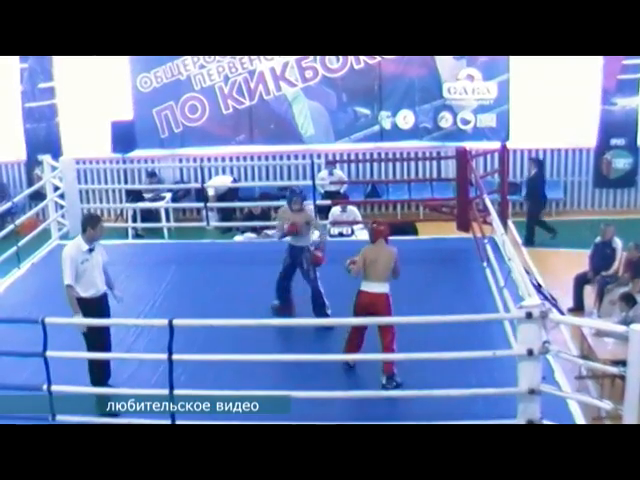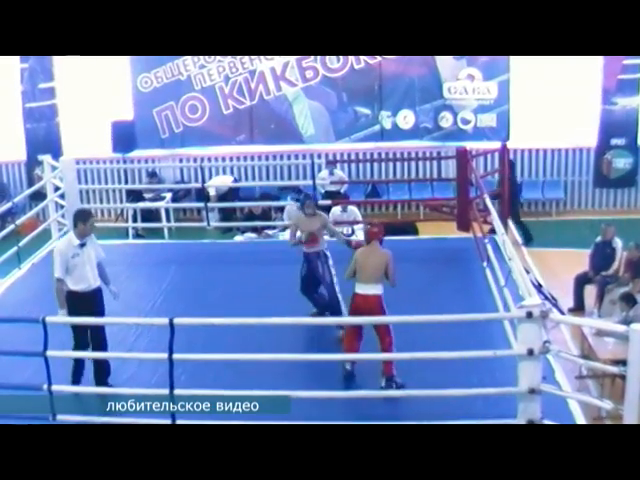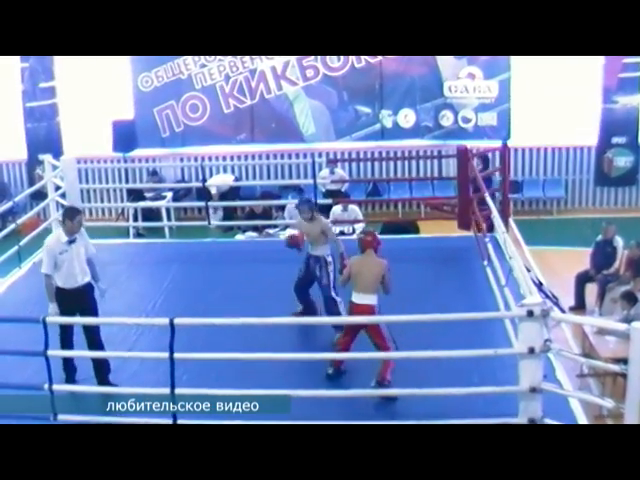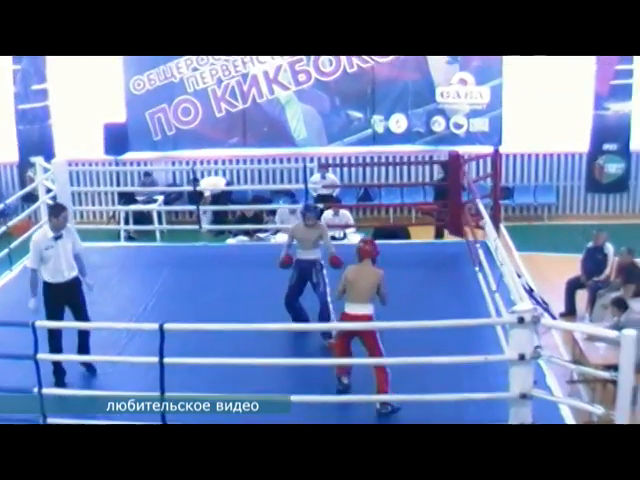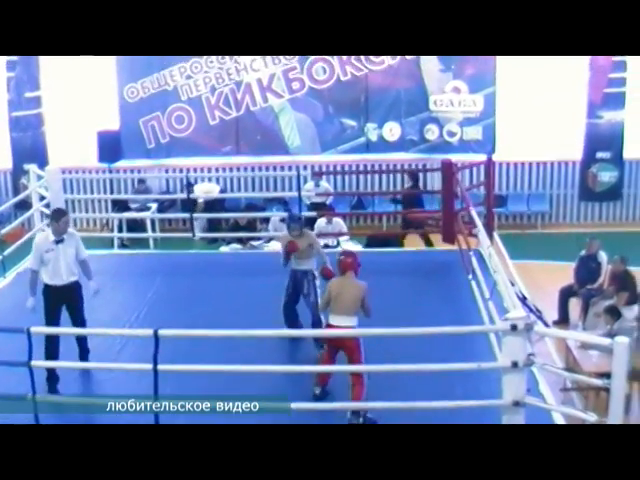
dt=0.3s
person 1, frame 1
left shoulder: (97, 244)
right shoulder: (71, 252)
right elbow: (69, 287)
left wrist: (113, 290)
right wrist: (78, 315)
left hip: (101, 299)
right hip: (85, 304)
left knee: (105, 344)
right knee: (95, 349)
left ankle: (103, 382)
right ankle: (101, 397)
person 1, frame 2
left shoulder: (91, 239)
right shoulder: (62, 247)
right elbow: (59, 280)
left wrist: (109, 285)
right wrist: (62, 309)
left hip: (95, 294)
right hip: (76, 299)
left knee: (99, 340)
right knee: (82, 343)
left ankle: (102, 381)
right ankle: (77, 378)
person 1, frame 3
left shoulder: (82, 235)
right shoulder: (51, 243)
right elbow: (48, 276)
left wrist: (97, 282)
right wrist: (52, 303)
left hip: (85, 289)
right hip: (65, 294)
left knee: (94, 334)
right knee: (66, 336)
left ankle: (103, 378)
right ankle: (70, 373)
person 1, frame 4
left shoulder: (70, 231)
right shoulder: (38, 239)
right elbow: (33, 270)
left wrist: (85, 277)
right wrist: (33, 297)
left hip: (73, 284)
right hip: (52, 289)
left knee: (84, 323)
right knee: (55, 333)
left ankle: (85, 359)
right ankle: (59, 375)
person 1, frame 5
left shoulder: (73, 236)
right shoulder: (40, 241)
left elbow: (82, 260)
right elbow: (34, 270)
left wrist: (91, 280)
right wrist: (32, 296)
left hip: (73, 287)
right hip: (52, 290)
left knee: (80, 325)
right knee: (51, 334)
left ankle: (84, 356)
right ankle: (52, 377)
person 2, frame 1
left shoulder: (366, 250)
right shoulder: (393, 252)
left elbow: (354, 272)
right elbow: (396, 275)
left wrist: (352, 264)
left hip: (364, 296)
right hip: (382, 298)
left knee: (357, 329)
right knee: (387, 336)
left ankle: (349, 359)
right ankle: (389, 377)
person 2, frame 2
left shoulder: (359, 252)
right shoulder: (386, 254)
left elbow: (348, 276)
right elbow: (392, 282)
left hip: (358, 298)
right hip: (375, 300)
left knee: (353, 333)
right knee: (386, 339)
left ankle: (349, 366)
right ankle: (388, 380)
person 2, frame 3
left shoulder: (354, 261)
right shoulder: (383, 263)
left elbow: (342, 282)
right elbow: (387, 290)
left hip: (354, 308)
right hip: (370, 310)
left knee: (347, 337)
right knee: (386, 349)
left ankle: (333, 369)
right ankle: (382, 384)
person 2, frame 4
left shoulder: (349, 270)
right shoulder: (379, 273)
left elbow: (339, 295)
right elbow: (384, 301)
left hip: (347, 318)
right hip: (365, 321)
left knee: (340, 347)
left ankle: (343, 380)
right ankle: (384, 403)
person 2, frame 5
left shoulder: (332, 283)
right shoulder: (362, 286)
left elbow: (323, 306)
right elbow: (368, 313)
left hip: (331, 330)
left knee: (328, 359)
right knee: (358, 375)
left ankle: (319, 389)
right ankle: (356, 414)
person 3, frame 1
left shoulder: (307, 214)
right shoulder: (282, 212)
left elbow: (322, 231)
right elbow: (278, 235)
left wrist: (320, 248)
right wrist: (286, 231)
left hip: (306, 250)
right hip: (292, 248)
left knee: (313, 283)
right knee: (283, 280)
left ankle: (323, 315)
right ankle: (285, 305)
person 3, frame 2
left shoulder: (321, 217)
right shoulder: (296, 218)
left elbow: (334, 233)
right elbow: (291, 241)
left wrist: (349, 242)
right wrist: (301, 239)
left hip: (321, 255)
right hip: (307, 256)
left knee: (331, 289)
right knee: (306, 289)
right ankle: (323, 308)
person 3, frame 3
left shoulder: (323, 223)
right shoulder: (300, 224)
left elbow: (336, 241)
right elbow: (298, 245)
left wrist: (343, 258)
right wrist: (296, 243)
left hip: (324, 259)
right hip: (310, 258)
left knee: (329, 293)
right knee: (299, 287)
left ankle: (341, 327)
right ankle: (309, 309)
person 3, frame 4
left shoulder: (321, 228)
right shoulder: (295, 229)
left elbow: (328, 245)
right elbow: (287, 245)
left wrist: (334, 255)
right wrist: (284, 256)
left hip: (315, 265)
right hip: (299, 264)
left knee: (323, 299)
right knee: (290, 298)
left ankle: (328, 335)
right ankle: (301, 321)
person 3, frame 5
left shoulder: (310, 237)
right shoulder: (285, 239)
left elbow: (322, 254)
right elbow: (285, 263)
left wrist: (327, 266)
right wrist: (286, 254)
left hip: (309, 274)
right hip: (294, 273)
left knee: (314, 309)
right knee: (288, 306)
left ankle: (322, 345)
